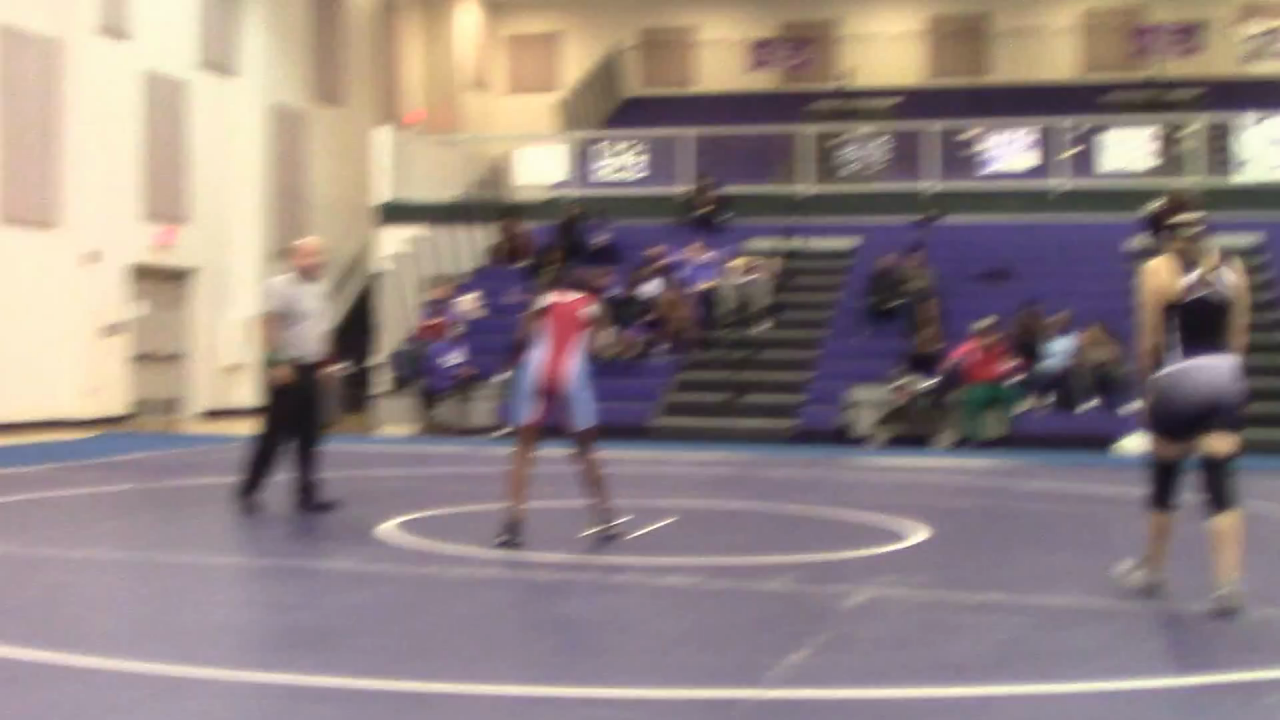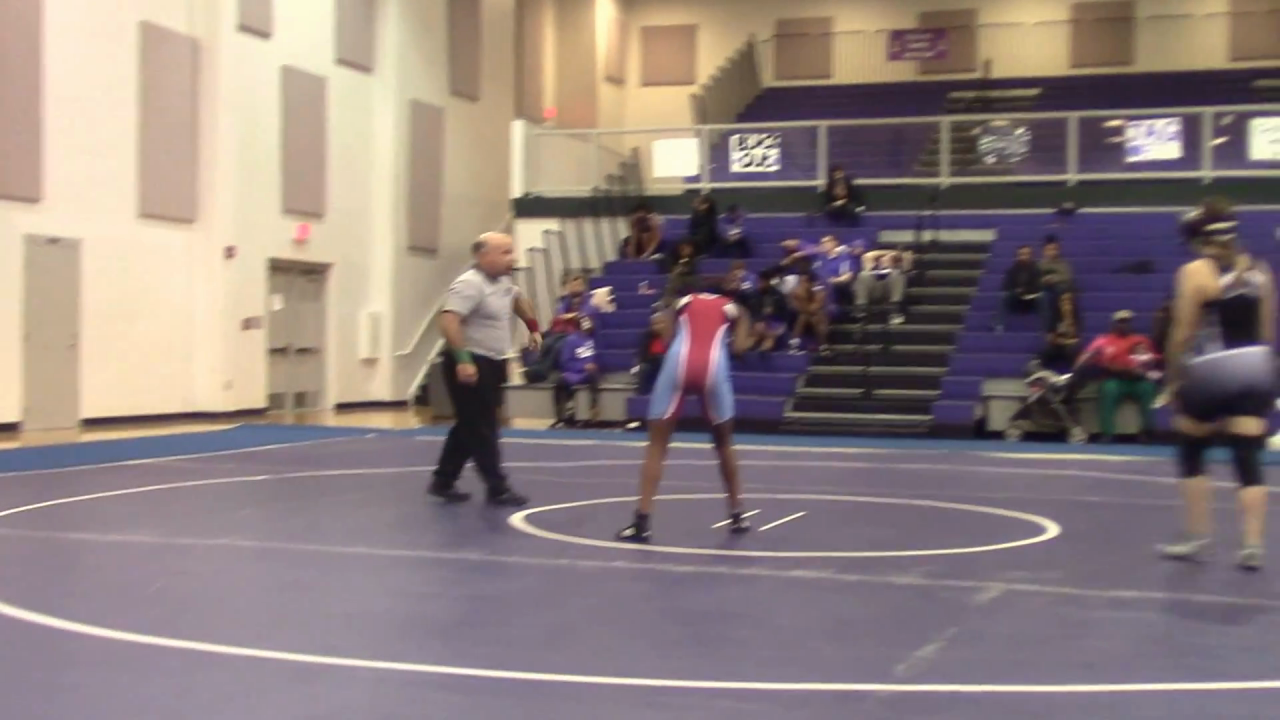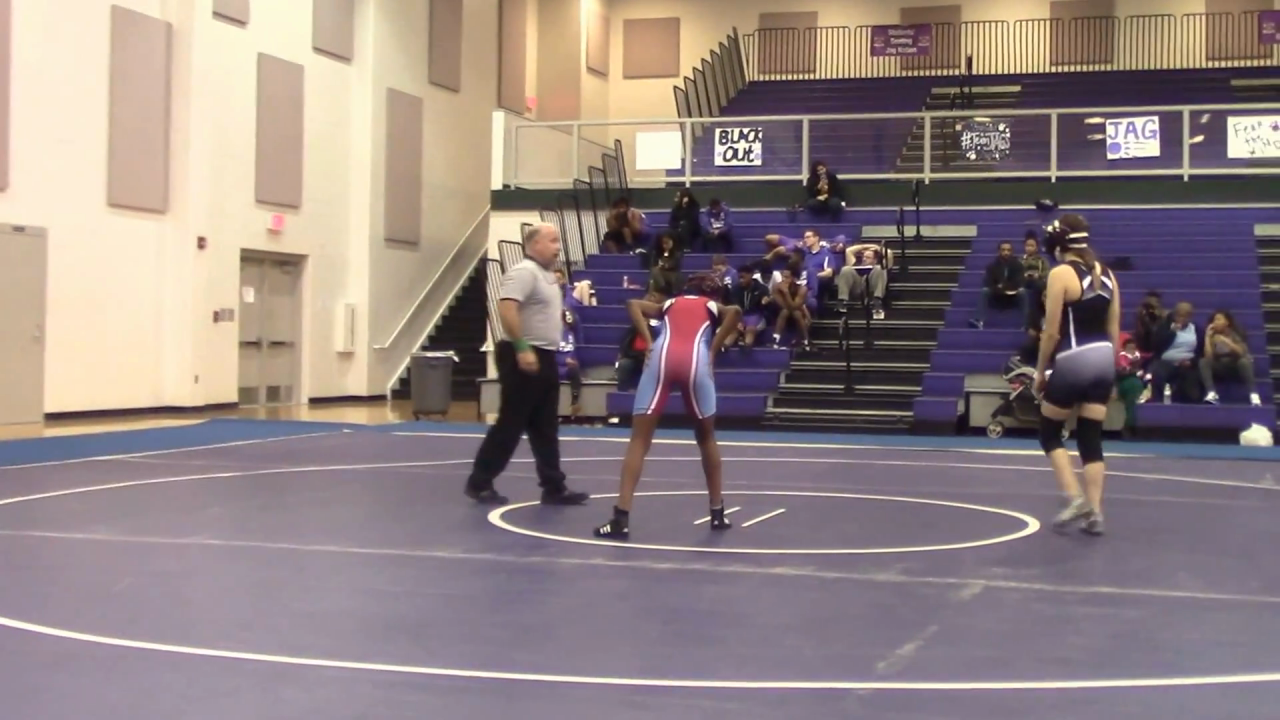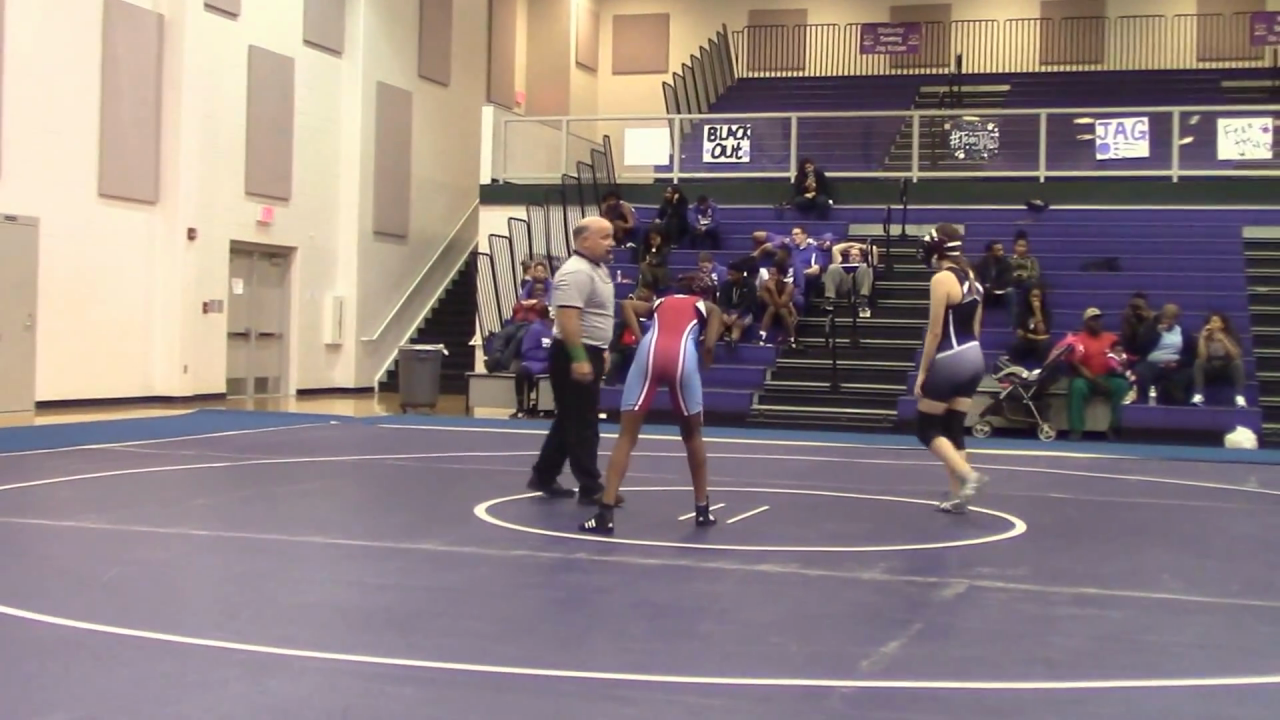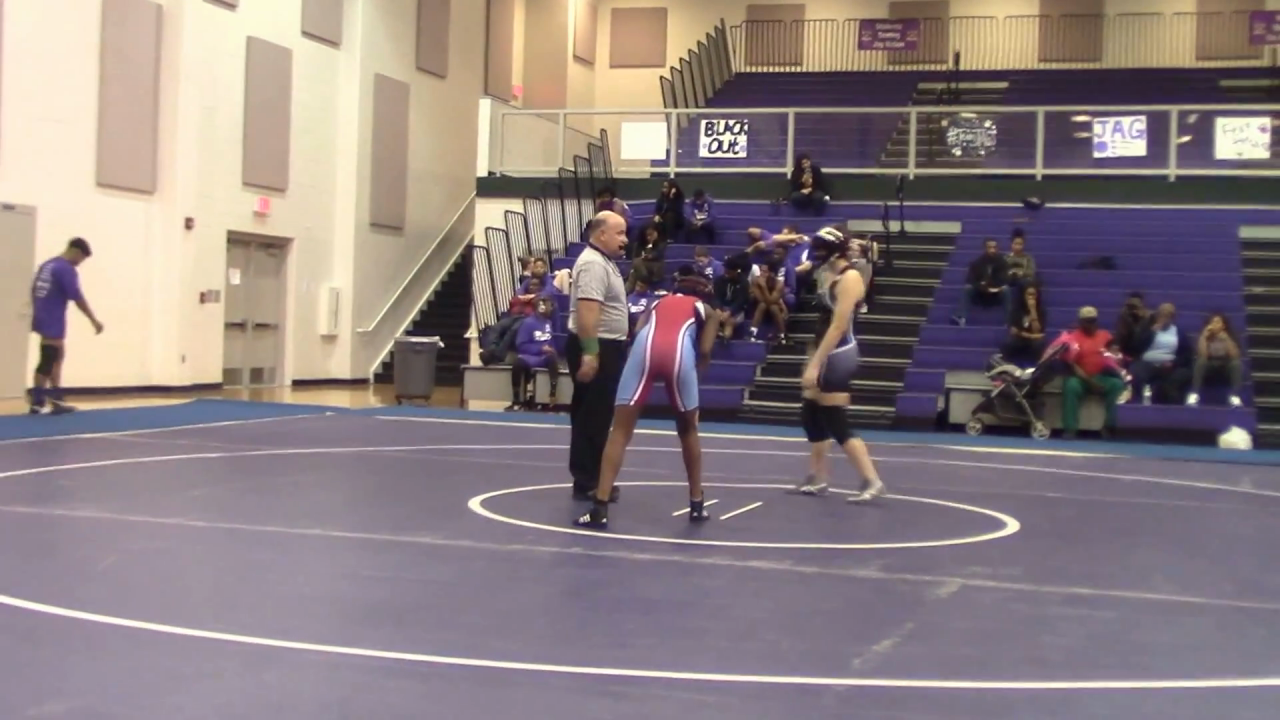
dt=1s
person 1, frame 1
left shoulder: (1157, 269)
right shoulder: (1230, 267)
left elbow: (1149, 342)
right elbow: (1238, 337)
left wrist: (1149, 391)
left hip: (1179, 379)
right hip: (1224, 377)
left knee: (1163, 480)
right knee: (1220, 484)
left ankle: (1150, 568)
right ankle: (1228, 584)
person 1, frame 2
left shoulder: (1195, 271)
left elbow: (1182, 334)
left wrist: (1173, 379)
left hip: (1213, 369)
left knee: (1190, 455)
right knee: (1247, 459)
left ankle: (1195, 538)
person 1, frame 3
left shoulder: (1060, 274)
right shoulder: (1106, 274)
left elbow: (1051, 331)
right elbow: (1113, 329)
left wrist: (1040, 370)
right wrist: (1111, 370)
left hip: (1073, 361)
right hip: (1103, 359)
left knee: (1049, 434)
right knee: (1091, 440)
left ankle: (1074, 498)
right ankle: (1094, 513)
person 1, frame 4
left shoulder: (941, 279)
right shoulder: (972, 278)
left elbow: (935, 332)
left wrist: (922, 372)
left hip: (951, 360)
right hip: (974, 358)
left knee: (927, 428)
right knee: (953, 429)
left ankle: (968, 476)
right ankle: (957, 495)
person 1, frame 5
left shoulder: (849, 278)
right shoulder: (827, 274)
left elbow: (838, 327)
left wrist: (814, 364)
right wrist: (812, 358)
left hip: (838, 356)
right hip: (827, 354)
left knee: (835, 423)
right knee: (811, 416)
left ankle: (872, 481)
right ankle: (817, 479)
person 2, frame 1
left shoulder: (320, 289)
right shoulder: (281, 286)
right elbow: (269, 325)
left wrist: (323, 363)
right wrist: (276, 362)
left hip: (311, 369)
right hip: (287, 368)
left knee: (309, 433)
right knee: (277, 431)
left ankle: (307, 493)
right ankle: (248, 488)
person 2, frame 2
left shoulder: (503, 282)
right shoulder: (469, 284)
left elbow: (518, 300)
right elbow: (448, 321)
left wrist: (533, 328)
right wrist: (462, 360)
left hip: (491, 364)
right hip: (470, 365)
left knee: (470, 426)
right knee: (482, 428)
left ankle: (443, 481)
right ankle: (497, 488)
person 2, frame 3
left shoulder: (548, 275)
right shoulder: (525, 271)
right elbow: (507, 309)
left wrist: (550, 355)
right wrist: (523, 349)
left hip: (545, 357)
right hip: (523, 358)
left knee: (546, 427)
right knee: (511, 423)
left ankle: (554, 488)
right ankle: (479, 482)
person 2, frame 4
left shoulder: (598, 269)
right shoulder: (576, 272)
right elbow: (567, 318)
left wrist: (601, 350)
right wrist: (579, 358)
left hip: (589, 353)
right hip: (575, 355)
left knee: (570, 420)
right knee: (583, 423)
left ankle: (543, 476)
right ankle: (590, 488)
person 2, frame 5
left shoulder: (606, 262)
right shoulder: (593, 263)
right elbow: (587, 311)
left wrist: (617, 348)
right wrist: (589, 353)
left hip: (607, 348)
right hip: (595, 350)
left knee: (599, 416)
right knee: (592, 417)
left ankle: (592, 478)
right ankle: (585, 482)
person 3, frame 1
left shoulder: (543, 300)
right shoulder: (593, 307)
left elbow: (526, 333)
right elbow: (589, 345)
left hip: (537, 368)
right hip: (571, 372)
left knee: (524, 449)
right knee: (586, 451)
left ankle: (513, 526)
right ankle: (605, 522)
person 3, frame 2
left shoulder: (684, 302)
right shoulder: (734, 309)
left elbow: (668, 340)
right elbow: (738, 348)
left hip: (678, 363)
right hip: (712, 366)
left knee: (656, 446)
right knee: (724, 444)
left ankle: (641, 523)
right ankle: (737, 516)
person 3, frame 3
left shoulder: (669, 304)
right shoulder: (715, 307)
left elbow: (634, 304)
right elbow: (735, 311)
left wrist: (649, 342)
right wrist: (713, 350)
left hip: (662, 357)
right hip: (695, 360)
left knee: (639, 441)
right knee: (706, 439)
left ankle: (621, 519)
right ankle: (717, 513)
person 3, frame 4
left shoulder: (661, 302)
right shoulder: (709, 307)
left elbow: (627, 305)
right elbow: (709, 344)
left wrist: (641, 339)
right wrist: (699, 369)
left hip: (650, 352)
right hip: (683, 355)
left knee: (626, 437)
right knee: (692, 436)
left ankle: (605, 514)
right ankle: (702, 510)
person 3, frame 5
left shoulder: (661, 301)
right shoulder: (706, 310)
left elbow: (639, 331)
right elbow: (705, 350)
right wrist: (695, 370)
left hip: (647, 345)
right hip: (679, 349)
left knee: (620, 432)
right knee: (688, 431)
left ankle: (599, 510)
right ankle: (697, 505)
